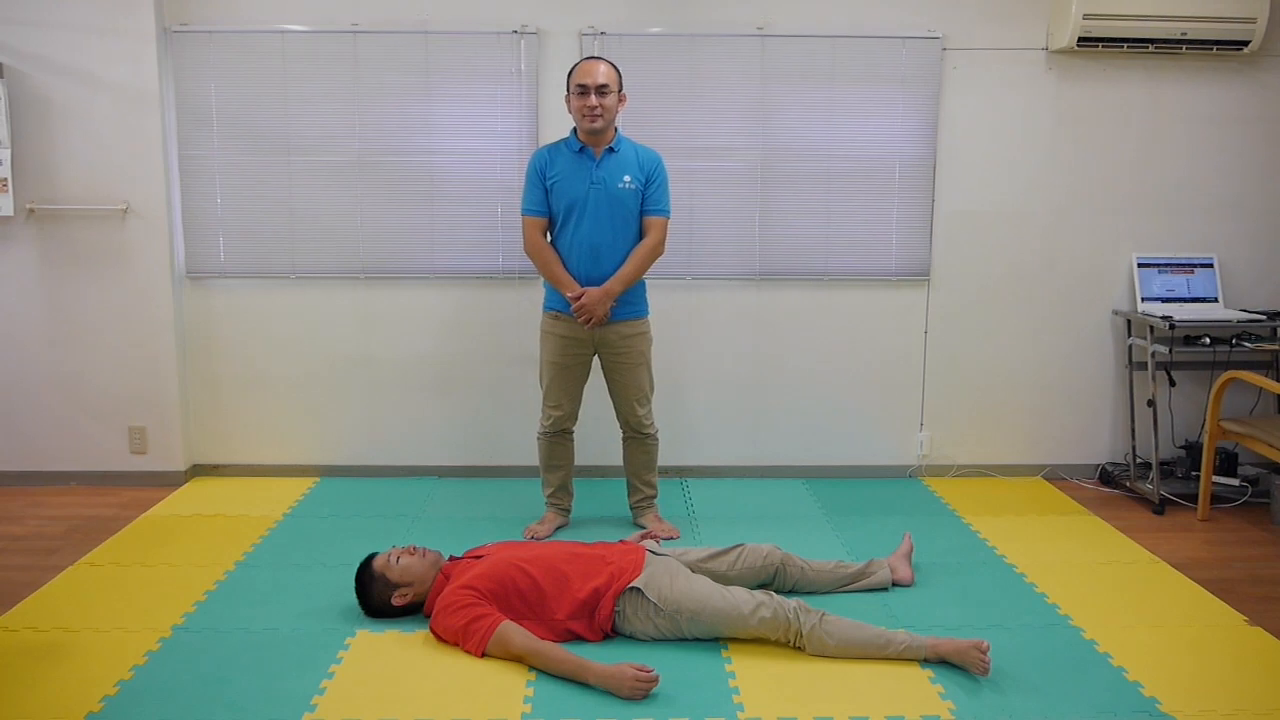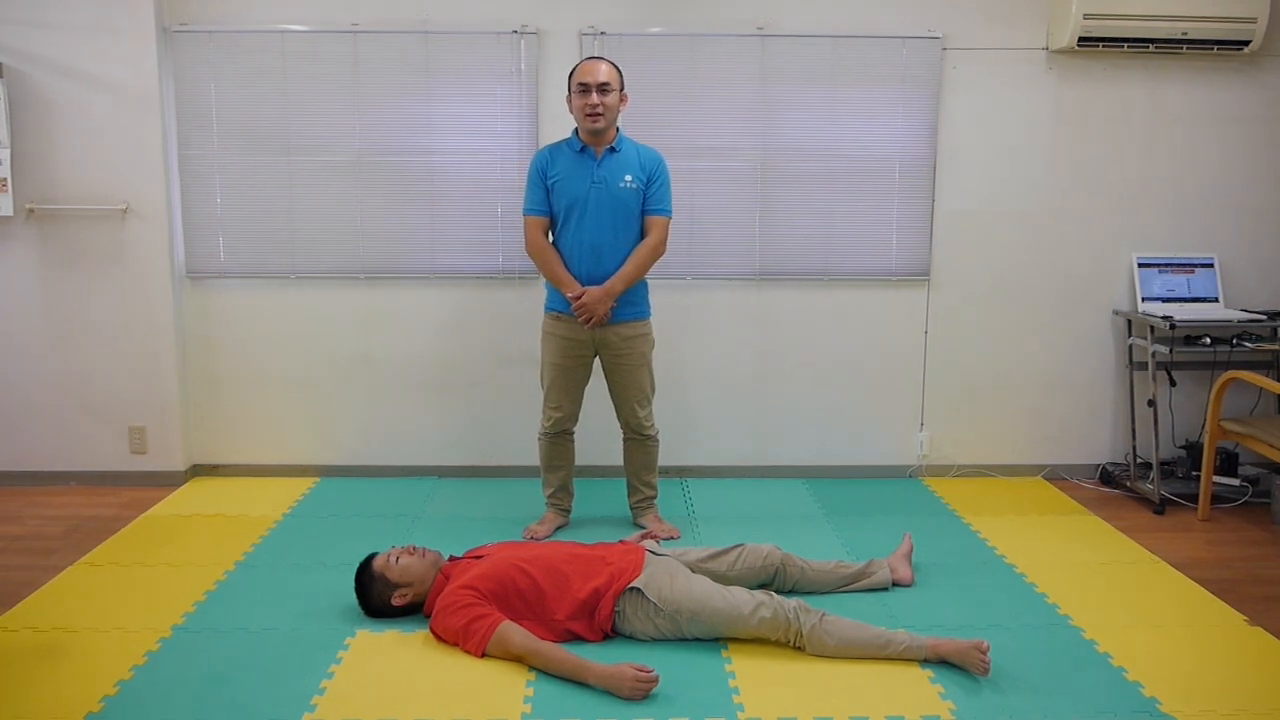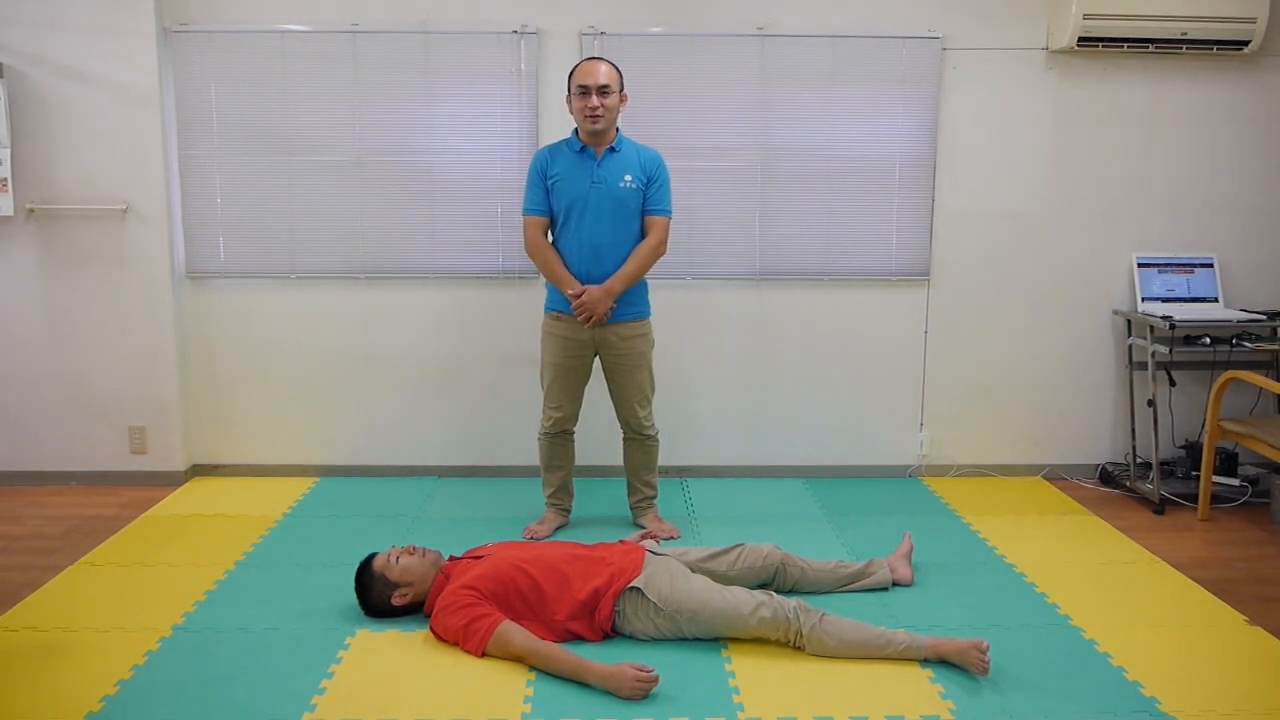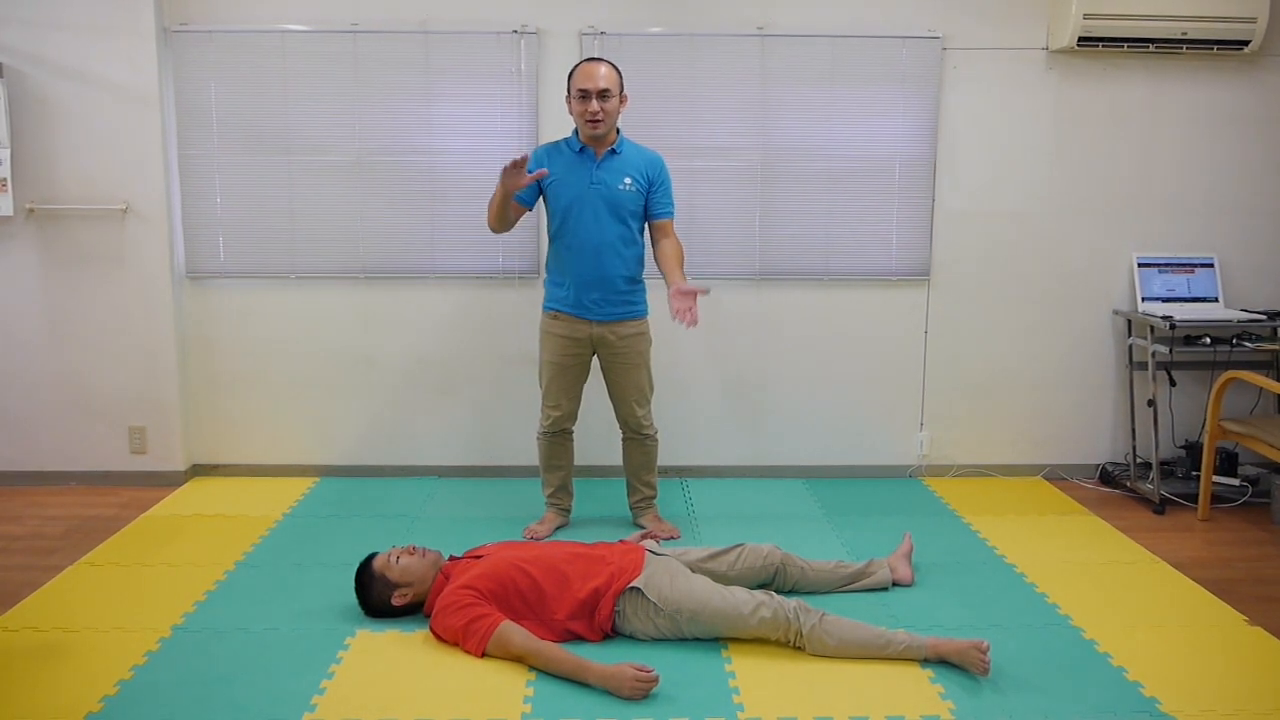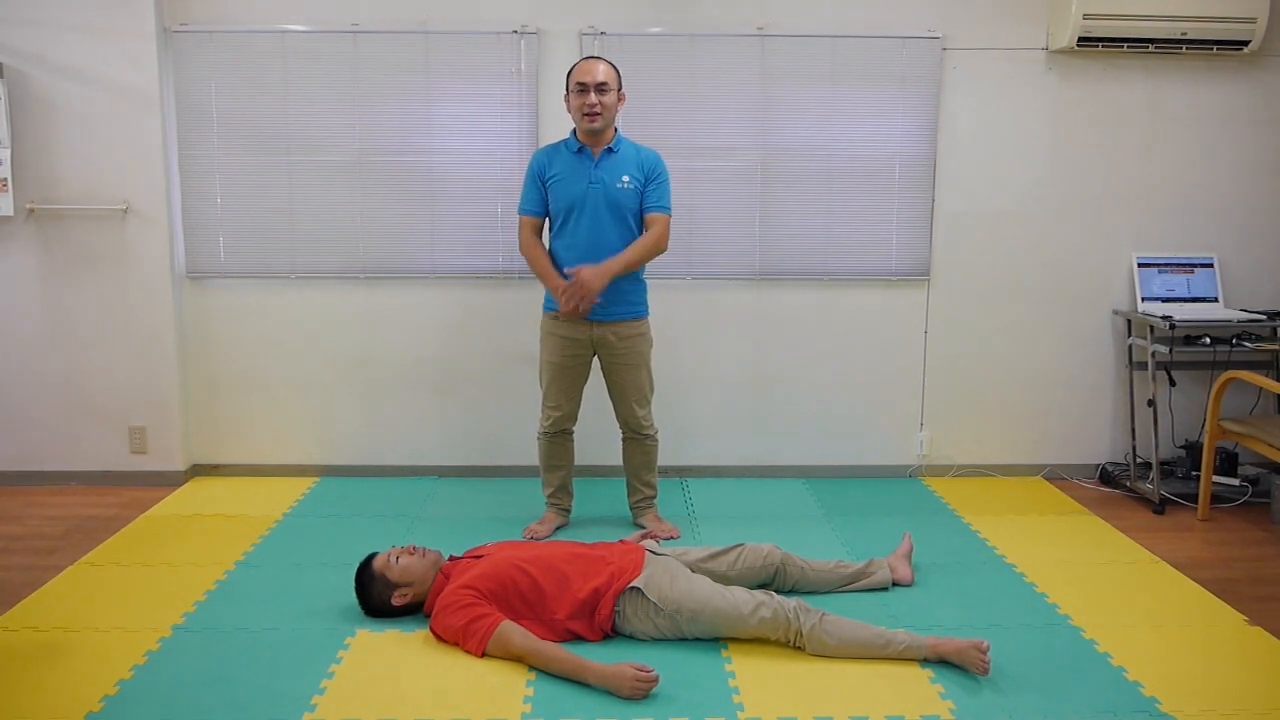
dt=1s
person 1, frame 1
left shoulder: (471, 560)
right shoulder: (453, 610)
right elbow: (524, 647)
left wrist: (621, 544)
right wrist: (601, 674)
left hip: (636, 560)
right hip: (632, 598)
left knee: (769, 560)
right knee: (784, 617)
left ankle: (887, 569)
right ankle: (935, 646)
person 1, frame 2
left shoulder: (471, 559)
right shoulder: (453, 611)
right elbow: (523, 646)
left wrist: (619, 543)
right wrist: (601, 676)
left hip: (637, 560)
right hip: (632, 601)
left knee: (768, 560)
right knee: (784, 619)
left ankle: (885, 570)
right ankle: (935, 647)
person 1, frame 3
left shoulder: (470, 559)
right shoulder: (453, 610)
right elbow: (523, 646)
left wrist: (620, 543)
right wrist: (600, 674)
left hip: (635, 560)
right hip: (633, 599)
left knee: (770, 560)
right knee: (785, 617)
left ankle: (887, 569)
right ankle: (934, 646)
person 1, frame 4
left shoulder: (471, 559)
right shoulder: (453, 610)
right elbow: (524, 647)
left wrist: (618, 544)
right wrist: (601, 675)
left hip: (636, 560)
right hip: (633, 598)
left knee: (770, 559)
right knee: (784, 618)
left ankle: (887, 570)
right ankle: (933, 647)
person 1, frame 5
left shoulder: (471, 558)
right shoulder: (453, 610)
right elbow: (524, 646)
left wrist: (620, 543)
right wrist: (601, 675)
left hip: (636, 560)
right hip: (633, 599)
left knee: (769, 559)
right knee: (785, 618)
left ankle: (886, 570)
right ankle: (934, 647)
person 2, frame 1
left shoulder: (647, 163)
right shoulder: (545, 161)
left elbow: (654, 240)
right elbow: (534, 239)
left wrist: (605, 294)
right wrist: (575, 295)
left hip: (628, 317)
right hip: (562, 317)
left knee: (638, 422)
right knee: (555, 421)
left ankle: (645, 507)
right ankle: (556, 507)
person 2, frame 2
left shoulder: (649, 162)
right shoulder: (547, 162)
left elbow: (656, 240)
right elbow: (536, 240)
left wrist: (606, 293)
right wrist: (577, 294)
left hip: (629, 317)
right hip: (563, 316)
left knee: (639, 423)
right knee: (556, 422)
left ankle: (645, 508)
right ankle: (556, 508)
person 2, frame 3
left shoulder: (648, 163)
right shoulder: (547, 162)
left elbow: (656, 240)
right elbow: (535, 239)
left wrist: (606, 293)
right wrist: (576, 293)
left hip: (629, 317)
right hip: (563, 317)
left knee: (638, 423)
right knee: (556, 422)
left ankle: (645, 508)
right ankle: (556, 508)
person 2, frame 4
left shoulder: (649, 164)
right shoulder: (546, 159)
left elbow: (663, 235)
right elbow: (499, 224)
left wrist: (676, 282)
right wrist: (506, 190)
left hip: (627, 318)
right hip: (562, 316)
left knee: (638, 423)
right knee: (555, 421)
left ankle: (645, 508)
right ankle: (556, 507)
person 2, frame 5
left shoulder: (647, 162)
right shoulder: (545, 162)
left elbow: (657, 237)
right elbow: (528, 237)
left wrist: (601, 274)
right wrist: (559, 287)
left hip: (627, 317)
right hip: (562, 317)
left knee: (638, 423)
right knee: (555, 421)
left ankle: (645, 508)
right ankle: (556, 507)
